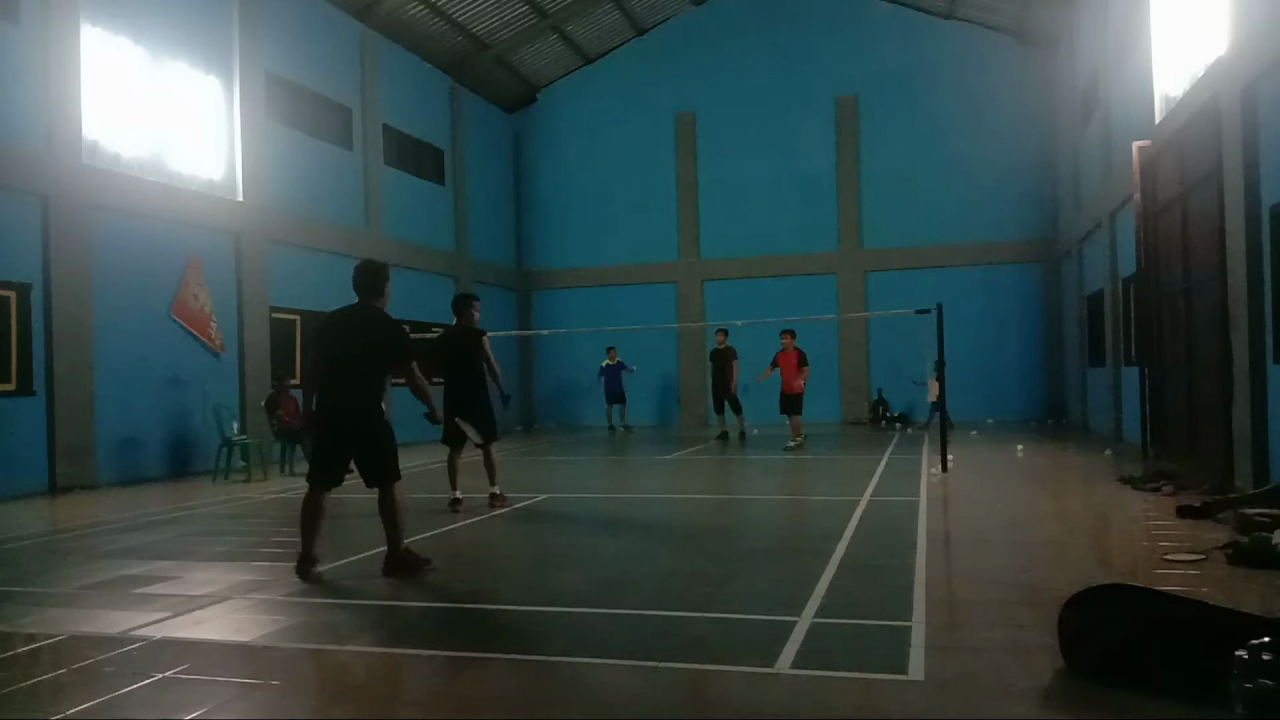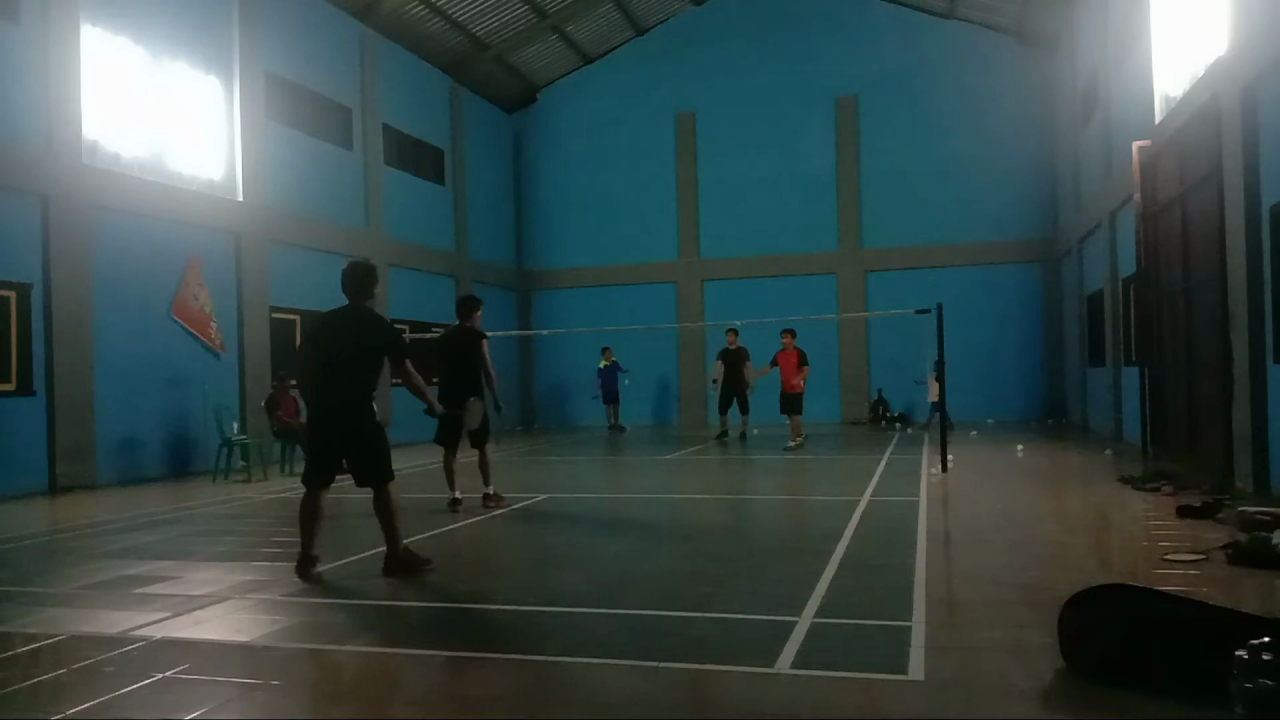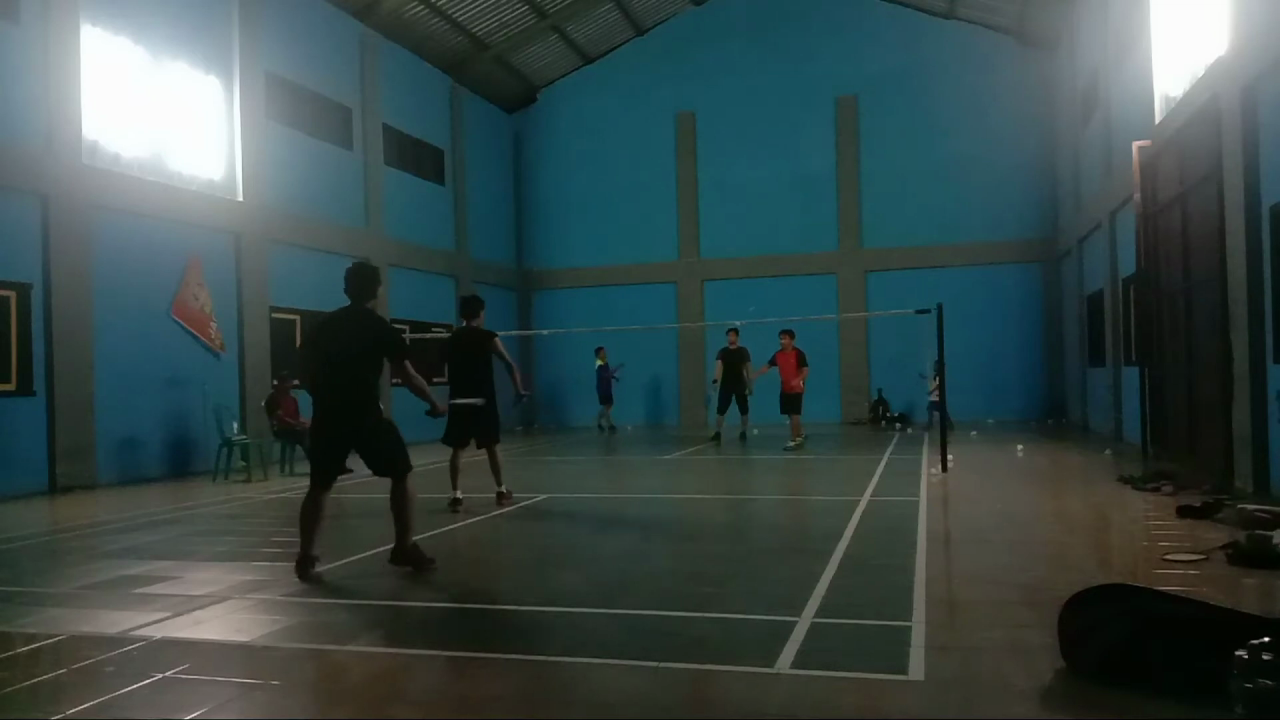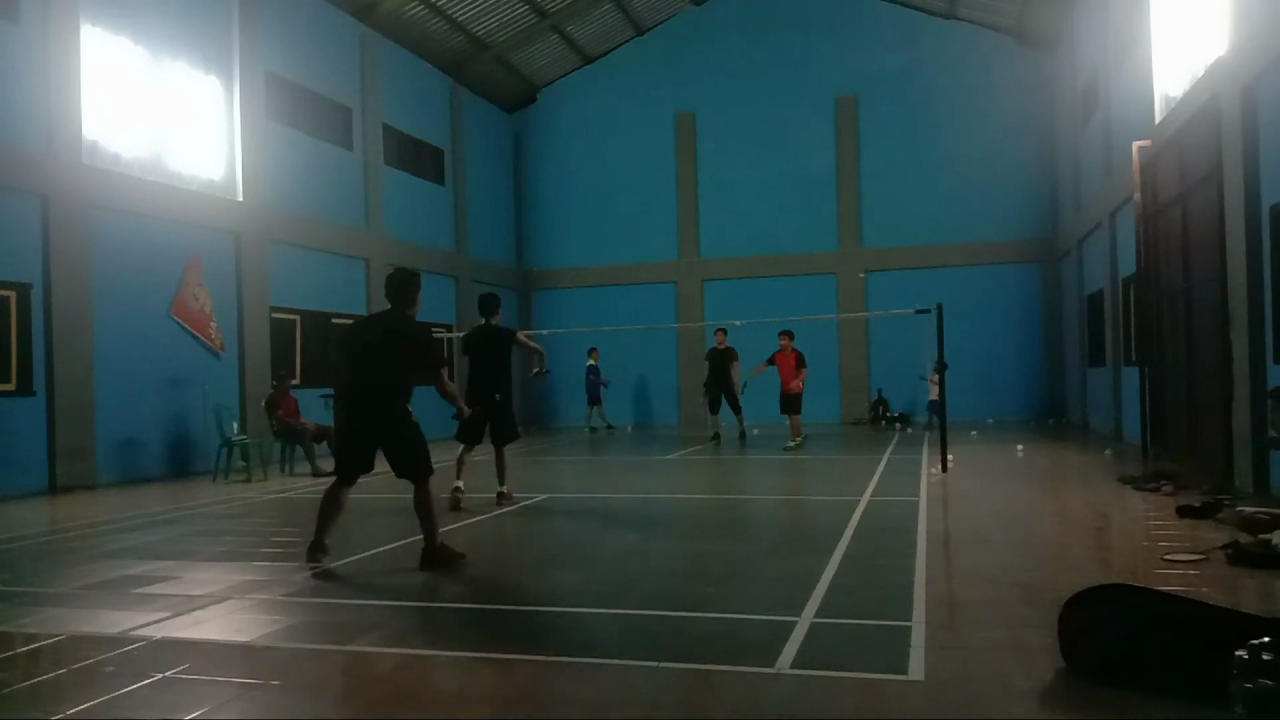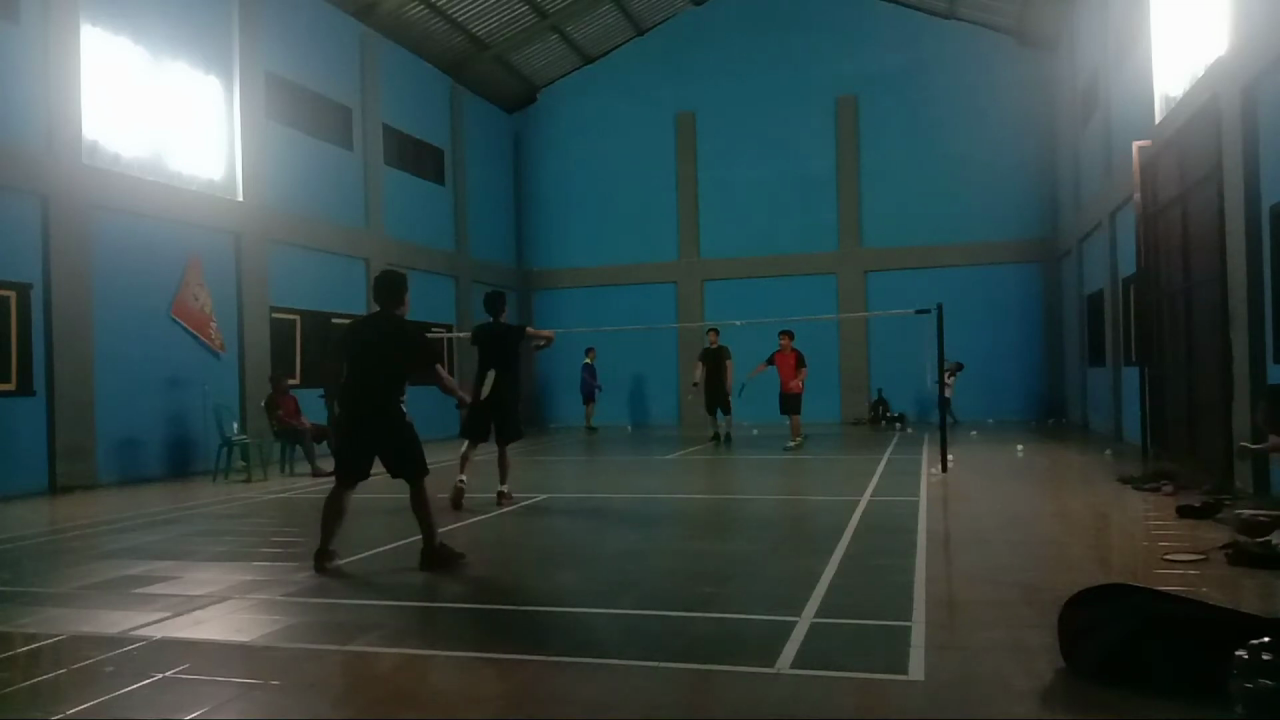
dt=0.4s
person 1, frame 1
left shoulder: (332, 321)
right shoulder: (391, 328)
left elbow: (314, 369)
right elbow: (413, 378)
left wrist: (309, 406)
right wrist: (433, 408)
left hip: (328, 413)
right hip: (367, 415)
left knee: (319, 487)
right knee: (386, 485)
left ankle: (307, 559)
right ankle: (397, 555)
person 1, frame 2
left shoulder: (323, 324)
right shoulder: (380, 327)
left elbow: (304, 371)
right elbow: (408, 375)
left wrist: (313, 403)
right wrist: (432, 402)
left hip: (322, 415)
right hip: (359, 416)
left knee: (315, 488)
right knee: (381, 484)
left ankle: (306, 559)
right ankle: (396, 555)
person 1, frame 3
left shoulder: (324, 326)
right shoulder: (380, 328)
left elbow: (306, 374)
right elbow: (408, 376)
right wrist: (434, 403)
left hip: (328, 416)
right hip: (366, 415)
left knee: (319, 487)
right knee: (400, 476)
left ankle: (306, 558)
right ankle: (404, 547)
person 1, frame 4
left shoulder: (361, 327)
right shoulder: (419, 334)
left elbow: (341, 372)
right elbow: (443, 385)
left wrist: (343, 409)
right wrist: (462, 408)
left hip: (356, 413)
right hip: (395, 415)
left knee: (343, 481)
right knee: (421, 480)
left ankle: (318, 544)
right ankle: (433, 550)
person 1, frame 5
left shoulder: (354, 329)
right shoulder: (410, 334)
left elbow: (336, 374)
right elbow: (442, 380)
left wrist: (336, 409)
right wrist: (462, 396)
left hip: (353, 416)
right hip: (389, 416)
left knee: (343, 485)
right knee: (417, 481)
left ankle: (324, 552)
right ankle: (432, 549)
person 2, frame 1
left shoulder: (443, 339)
right shoulder: (478, 335)
left elbow: (442, 369)
right elbow: (492, 367)
right wrist: (502, 391)
left hip: (453, 400)
right hip: (477, 399)
left knee: (454, 449)
right knee: (486, 447)
left ankle: (455, 496)
right ankle: (494, 493)
person 2, frame 2
left shoulder: (444, 338)
right shoulder: (478, 338)
left elbow: (441, 369)
right elbow: (488, 371)
right wrist: (495, 399)
left hip: (448, 401)
right hip: (473, 399)
left knee: (450, 449)
right knee: (482, 447)
left ankle: (455, 496)
right ankle: (488, 493)
person 2, frame 3
left shoulder: (451, 340)
right shoulder: (488, 338)
left elbow: (449, 371)
right elbow: (510, 365)
right wrist: (518, 389)
left hip: (460, 402)
right hip: (483, 400)
left knee: (457, 449)
right knee: (491, 447)
left ankle: (456, 495)
right ankle: (501, 491)
person 2, frame 4
left shoulder: (470, 337)
right shoulder: (508, 335)
right elbow: (539, 351)
right wrist: (541, 366)
left hip: (475, 398)
right hip: (500, 398)
left knee: (467, 444)
right knee: (499, 446)
left ankle: (458, 486)
right ankle: (502, 491)
person 2, frame 5
left shoulder: (479, 332)
right shoulder: (517, 332)
right elbow: (549, 335)
right wrist: (543, 344)
left hip: (483, 394)
right hip: (507, 396)
left knee: (472, 441)
right knee: (503, 445)
left ankle: (461, 480)
right ankle: (503, 491)
